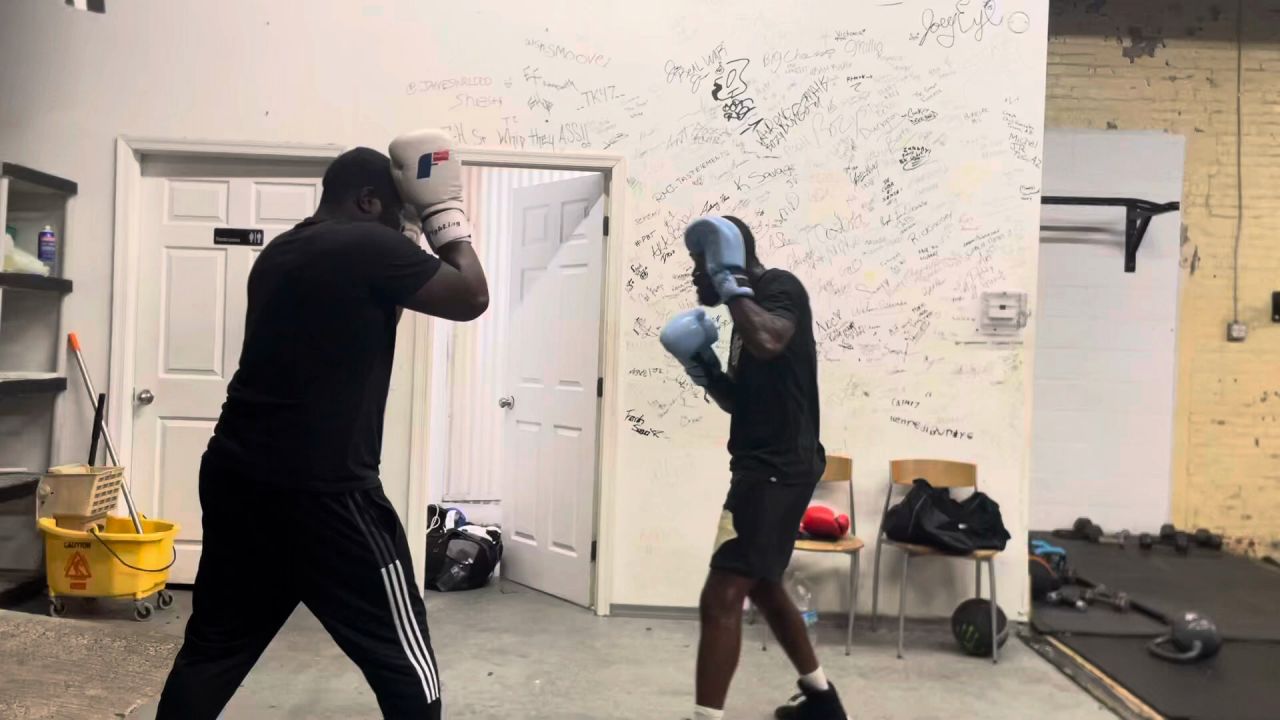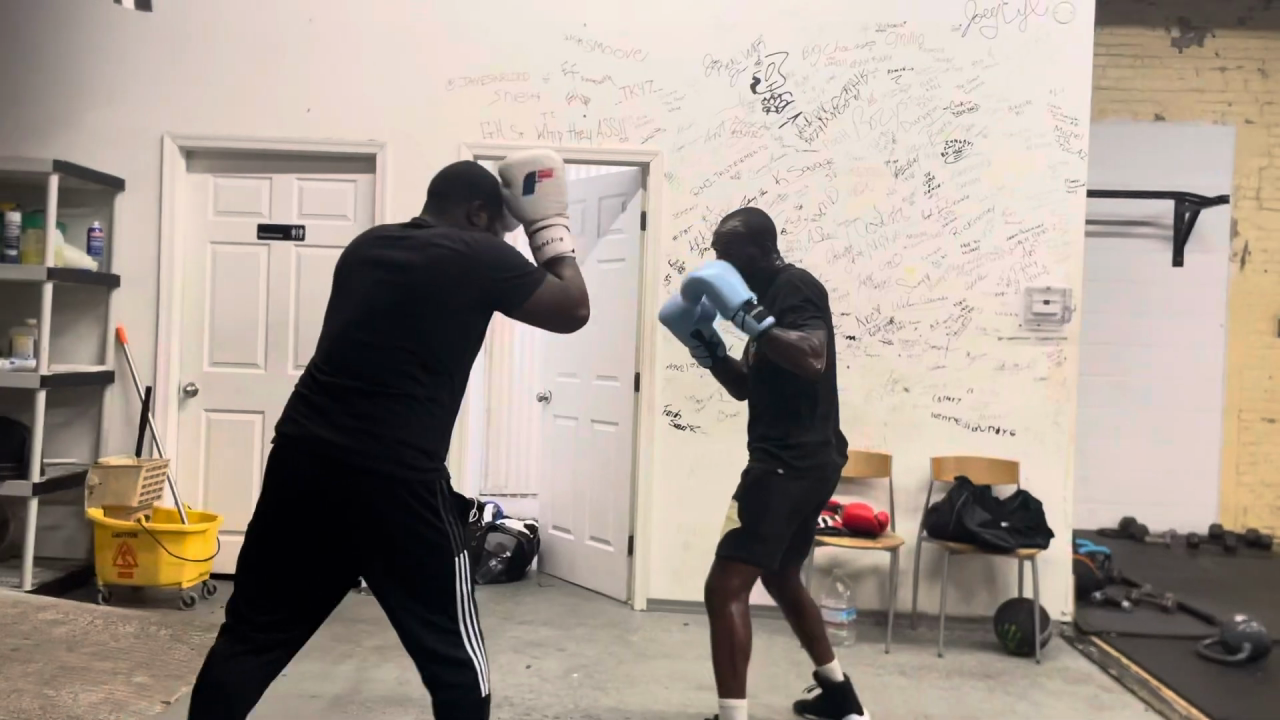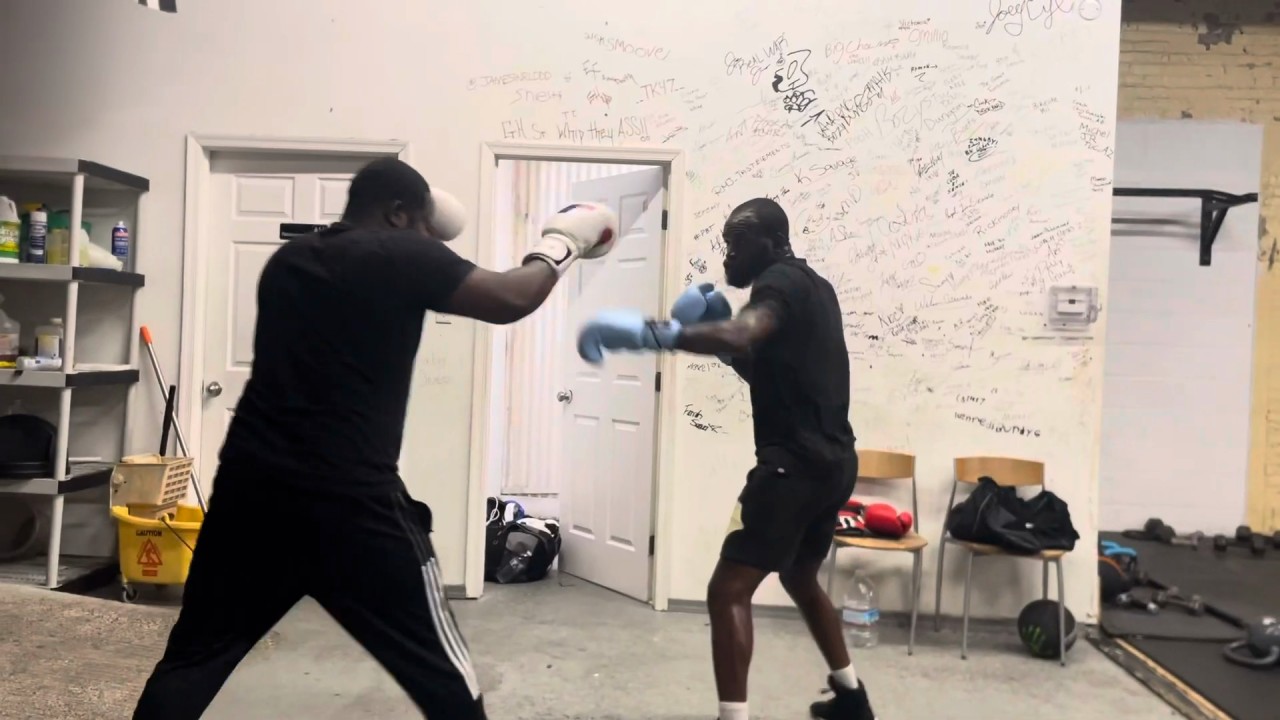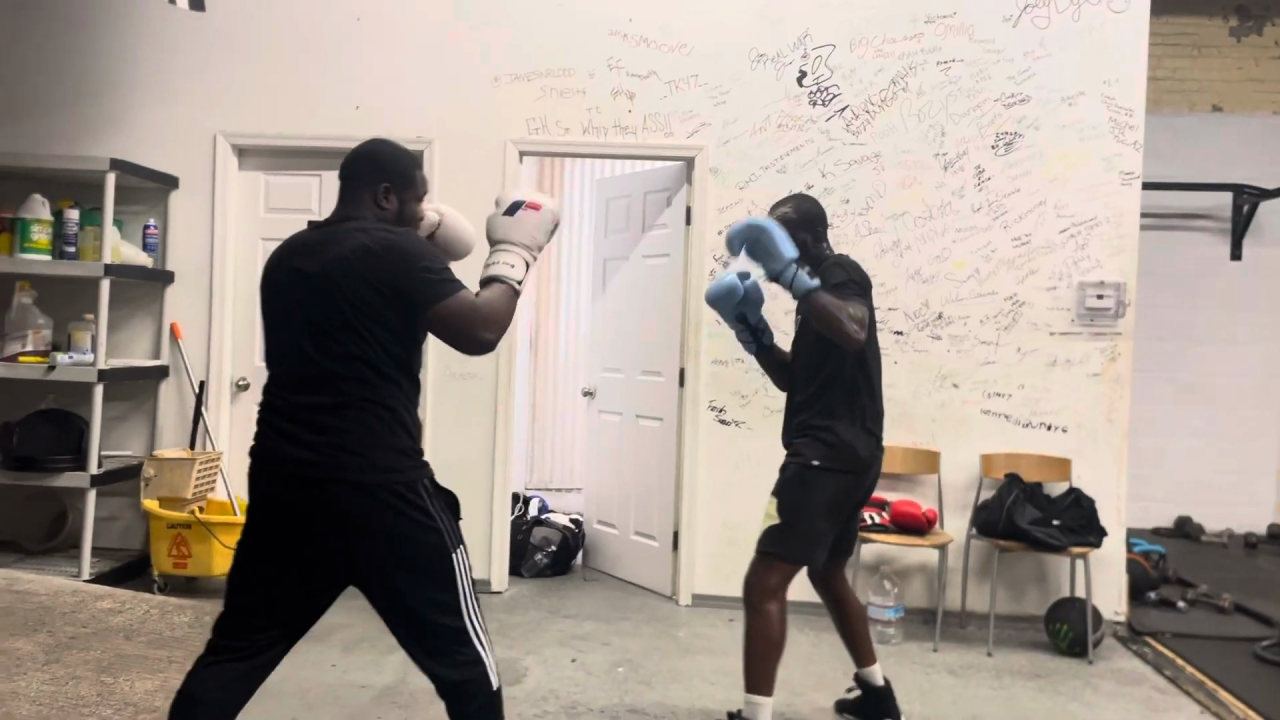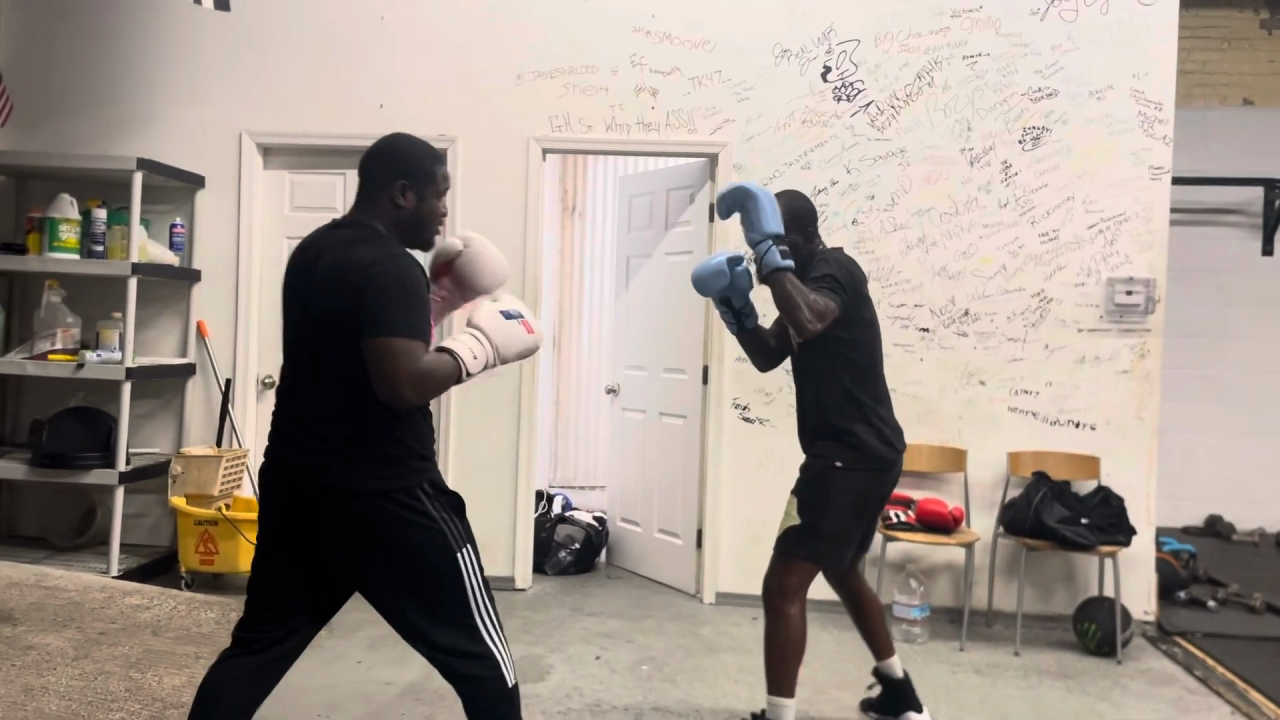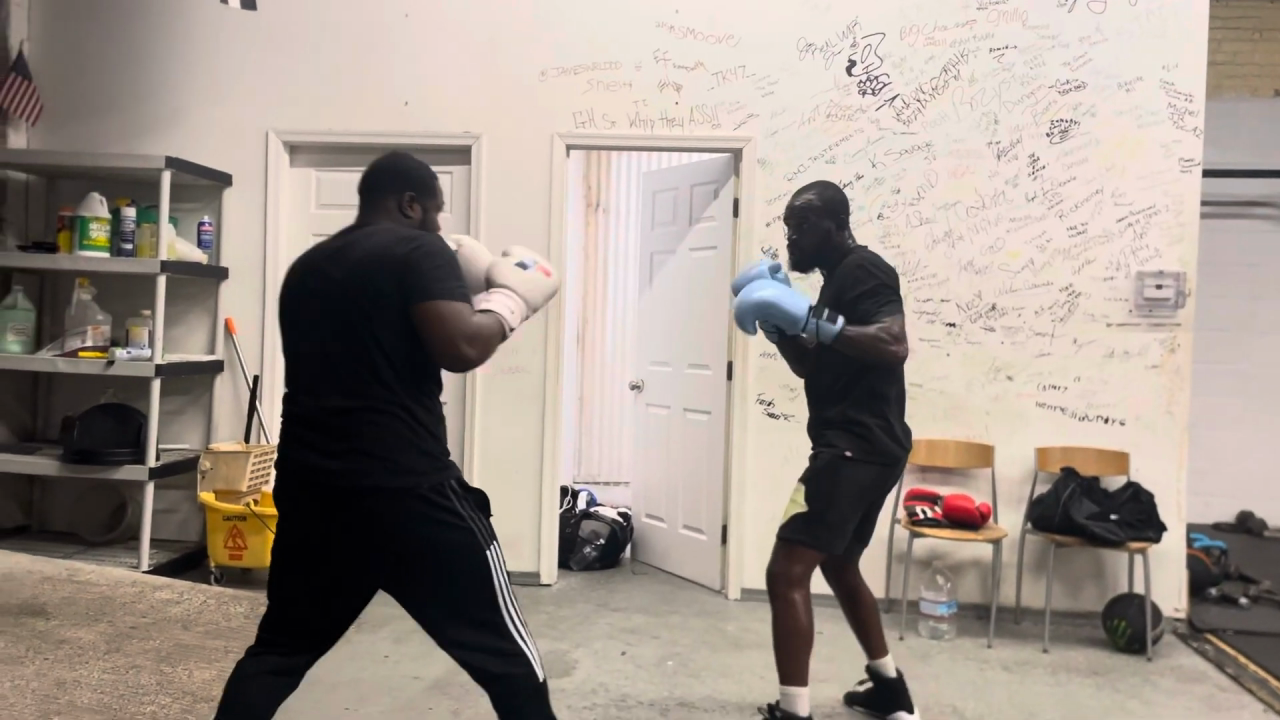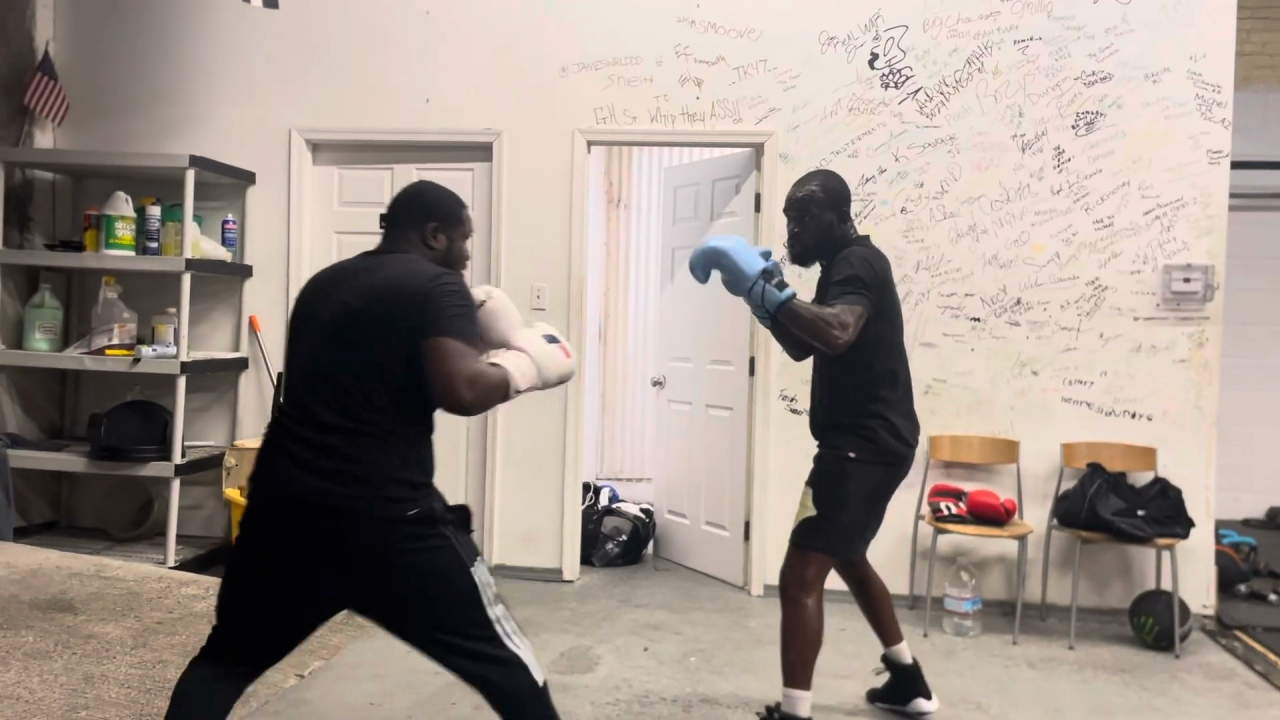
dt=0.4s
person 1, frame 1
left shoulder: (281, 252)
right shoulder: (370, 248)
right elbow: (471, 297)
left wrist: (419, 217)
right wrist: (443, 209)
left hip: (236, 476)
right hip: (322, 491)
left knee: (212, 648)
right knee: (403, 665)
person 1, frame 2
left shoulder: (368, 246)
right shoulder: (478, 258)
right elbow: (572, 311)
right wrist: (549, 226)
left hip: (303, 459)
right hip: (394, 479)
left knee: (252, 636)
right knee: (455, 658)
person 1, frame 3
left shoulder: (286, 260)
right shoulder: (400, 256)
right elbow: (507, 299)
right wrist: (561, 243)
left hip: (249, 483)
right hip: (346, 497)
left knee: (195, 653)
right knee: (438, 666)
person 1, frame 4
left shoulder: (287, 257)
right shoulder: (395, 252)
right elbow: (477, 335)
right wrist: (514, 251)
left hip: (284, 479)
right hip: (382, 485)
left knee: (239, 646)
right knee: (462, 658)
person 1, frame 5
left shoulder: (313, 251)
right shoulder: (390, 265)
right elbow: (402, 385)
left wrist: (441, 297)
right wrist: (482, 343)
left hip: (295, 484)
right hip: (388, 494)
left knee: (257, 647)
right knee: (478, 657)
person 1, frame 6
left shoulder: (306, 268)
right shoulder: (418, 252)
right elbow: (461, 348)
right wrist: (511, 297)
left hip: (309, 485)
right hip: (406, 488)
left knee: (281, 647)
right knee: (505, 654)
person 1, frame 7
left shoulder: (323, 285)
right shoulder: (434, 286)
right elbow: (460, 391)
right wrist: (526, 364)
left hip: (284, 500)
right hip: (387, 512)
left knee: (229, 656)
right knee: (503, 662)
person 2, frame 1
left shoulder: (781, 288)
right shoulder: (755, 303)
left elbow: (768, 343)
left wrist: (728, 279)
right wrist: (703, 367)
left hip: (774, 470)
right hip: (774, 465)
left knee: (721, 598)
right knee: (762, 584)
person 2, frame 2
left shoulder: (795, 287)
right shoulder: (774, 295)
left elbow: (814, 361)
right elbow: (746, 385)
left wrist: (747, 313)
right wrist: (704, 343)
left hip: (789, 462)
right hip: (805, 460)
left knee: (726, 587)
right knee: (781, 576)
person 2, frame 3
left shoulder: (781, 281)
right shoulder: (810, 286)
left elbow: (746, 333)
left wrist: (646, 332)
right wrist: (720, 328)
left hip: (794, 465)
right hip: (831, 461)
left knee: (730, 590)
right knee: (800, 578)
person 2, frame 4
left shoulder: (842, 274)
right shoulder: (818, 285)
left elbow: (853, 330)
right elbow: (790, 376)
left wrist: (791, 273)
right wrist: (750, 327)
left hip: (826, 457)
right hip: (847, 456)
left knee: (764, 585)
right knee: (827, 573)
person 2, frame 5
left shoulder: (833, 270)
right shoulder: (816, 276)
left elbow: (807, 323)
right elbow: (768, 354)
left wrist: (766, 250)
right wrist: (735, 306)
left hip: (847, 456)
right hip: (865, 452)
left knee: (784, 585)
right knee: (843, 570)
person 2, frame 6
left shoulder: (865, 270)
right shoulder: (838, 277)
left elbow: (893, 347)
right elbow: (808, 365)
left wrist: (816, 318)
right wrist: (777, 320)
left hip: (857, 447)
right hip: (862, 447)
left knee: (787, 571)
right knee: (838, 564)
person 2, frame 7
left shoulder: (858, 262)
right shoulder: (843, 265)
left elbow: (836, 333)
right elbow: (803, 344)
left wrist: (763, 287)
right wrist: (766, 292)
left hip: (862, 446)
right hip: (877, 442)
left knee: (801, 576)
right knee: (848, 558)
